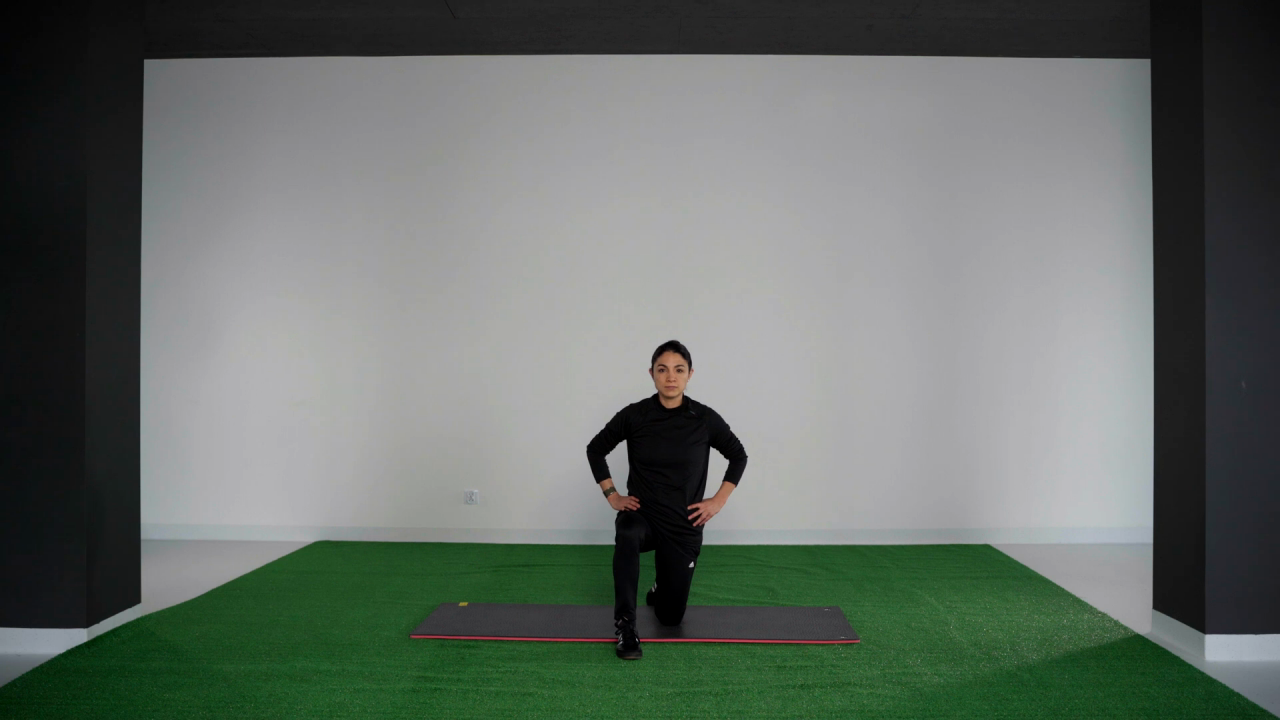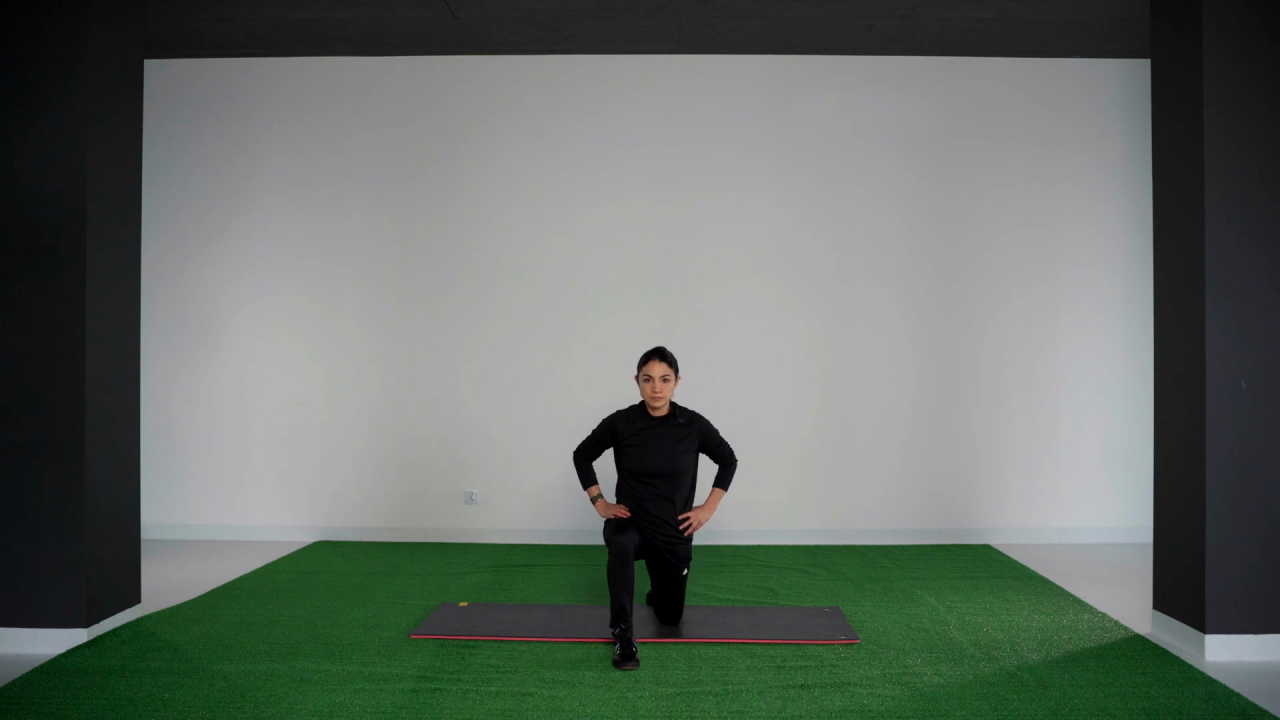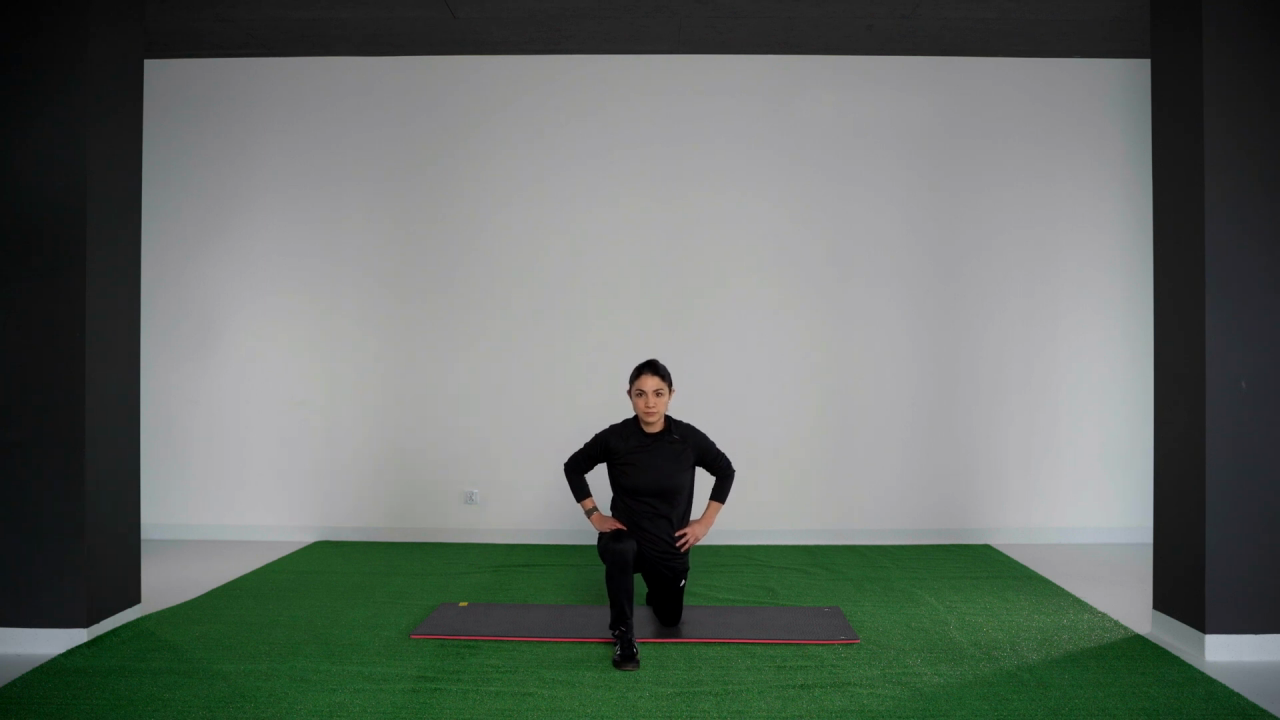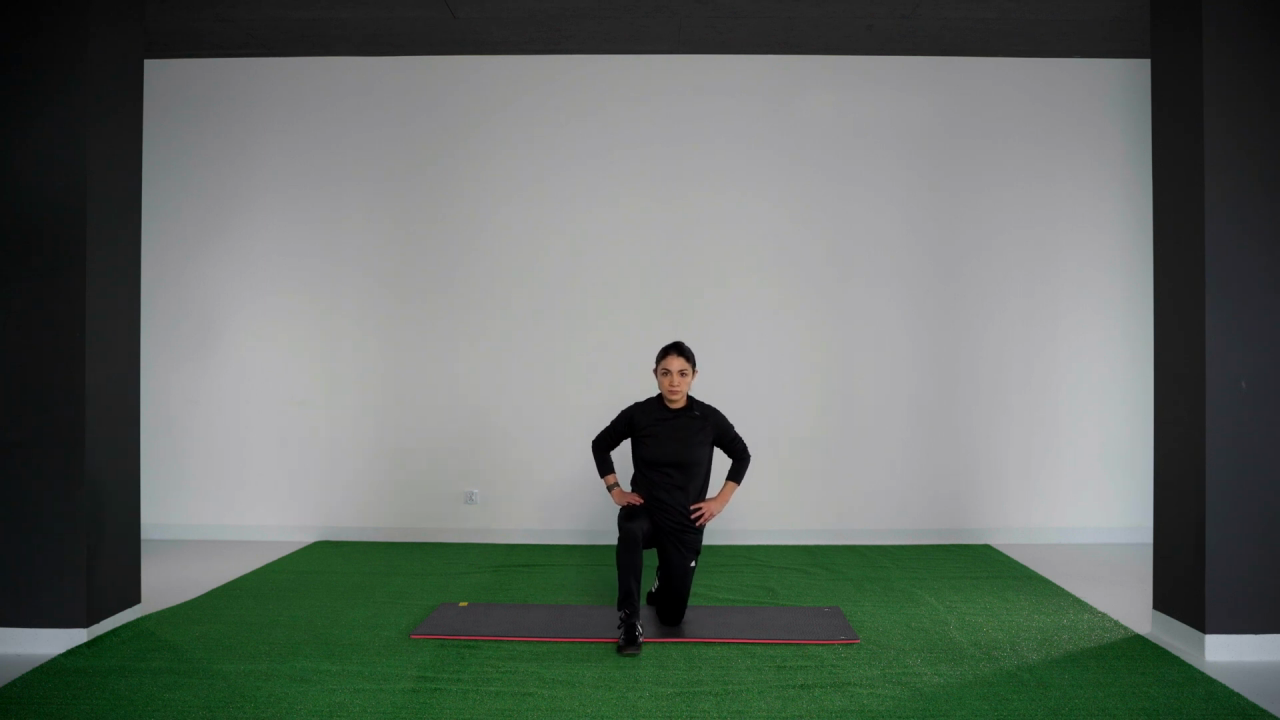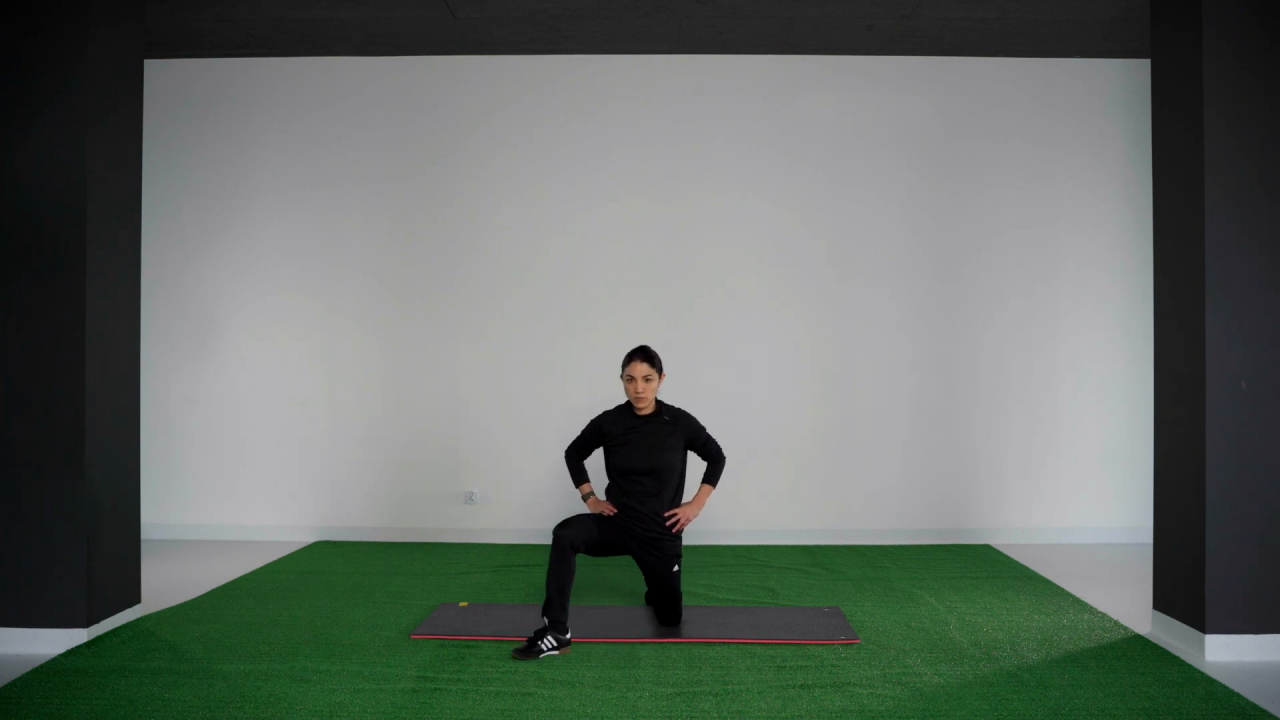
dt=1s
person 1, frame 1
left shoulder: (705, 418)
right shoulder: (634, 415)
left elbow: (738, 455)
right elbow: (596, 449)
left wrist: (719, 500)
right wrist: (612, 495)
left hip: (684, 524)
right hip: (641, 514)
left knee: (671, 616)
right knee: (628, 535)
left ankle: (660, 589)
right ankle: (625, 625)
person 1, frame 2
left shoulder: (693, 425)
right shoulder: (620, 423)
left elbow: (728, 460)
right elbow: (582, 456)
left wrist: (709, 507)
right wrist: (599, 502)
left hip: (673, 531)
right hip: (629, 522)
left knee: (670, 617)
right knee: (621, 542)
left ankle: (658, 590)
right ankle: (622, 634)
person 1, frame 3
left shoulder: (689, 438)
right shoulder: (614, 438)
left elbow: (725, 471)
right elbow: (574, 467)
left wrist: (706, 521)
right wrist: (594, 515)
left hip: (670, 543)
right hip: (624, 536)
left knee: (669, 619)
right knee: (621, 550)
left ankle: (656, 591)
right ankle: (623, 634)
person 1, frame 4
left shoulder: (709, 418)
right shoulder: (639, 414)
left elbow: (741, 455)
right elbow: (600, 445)
left wrist: (721, 500)
right wrist: (615, 490)
left hip: (685, 522)
right hip: (643, 510)
left knee: (671, 615)
right knee: (631, 530)
left ankle: (662, 583)
right ankle: (629, 621)
person 1, frame 5
left shoulder: (680, 422)
right shoulder: (609, 422)
left elbow: (717, 458)
right elbow: (574, 454)
left wrist: (696, 505)
right wrist: (589, 498)
left hip: (661, 530)
right hip: (616, 522)
left knee: (670, 618)
right knee: (566, 534)
left ankle: (659, 583)
right ankle: (555, 633)
